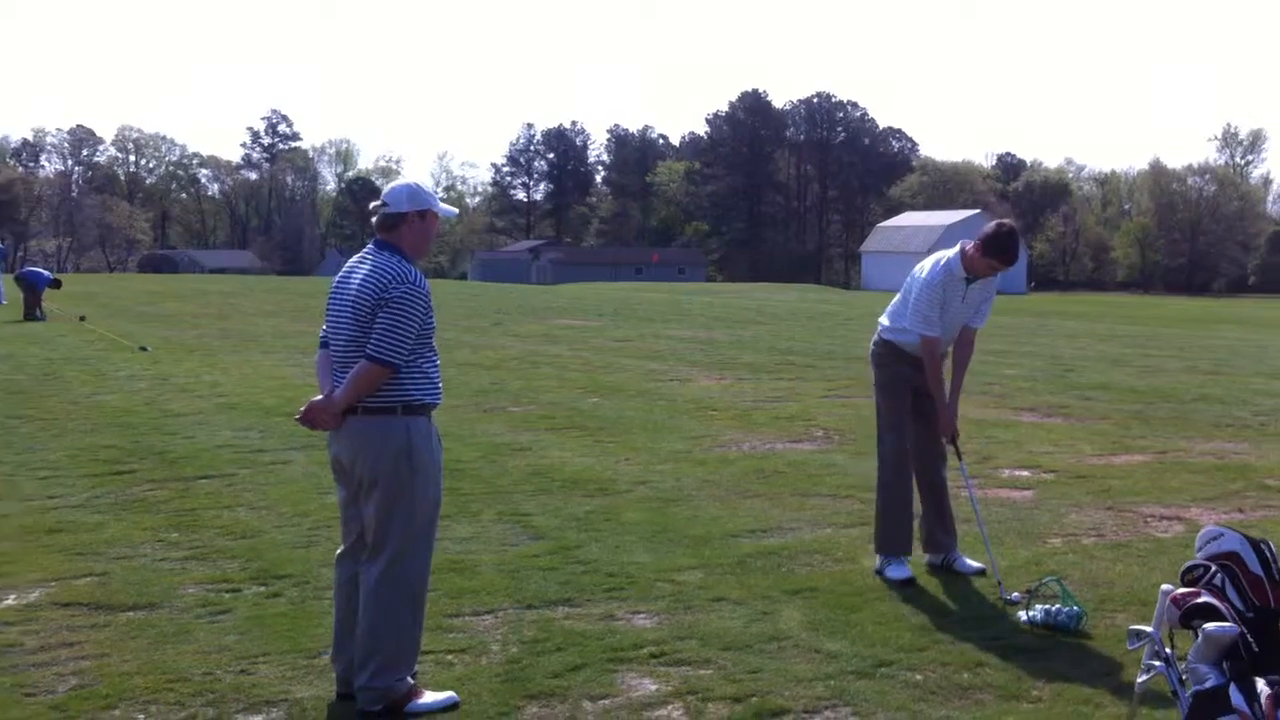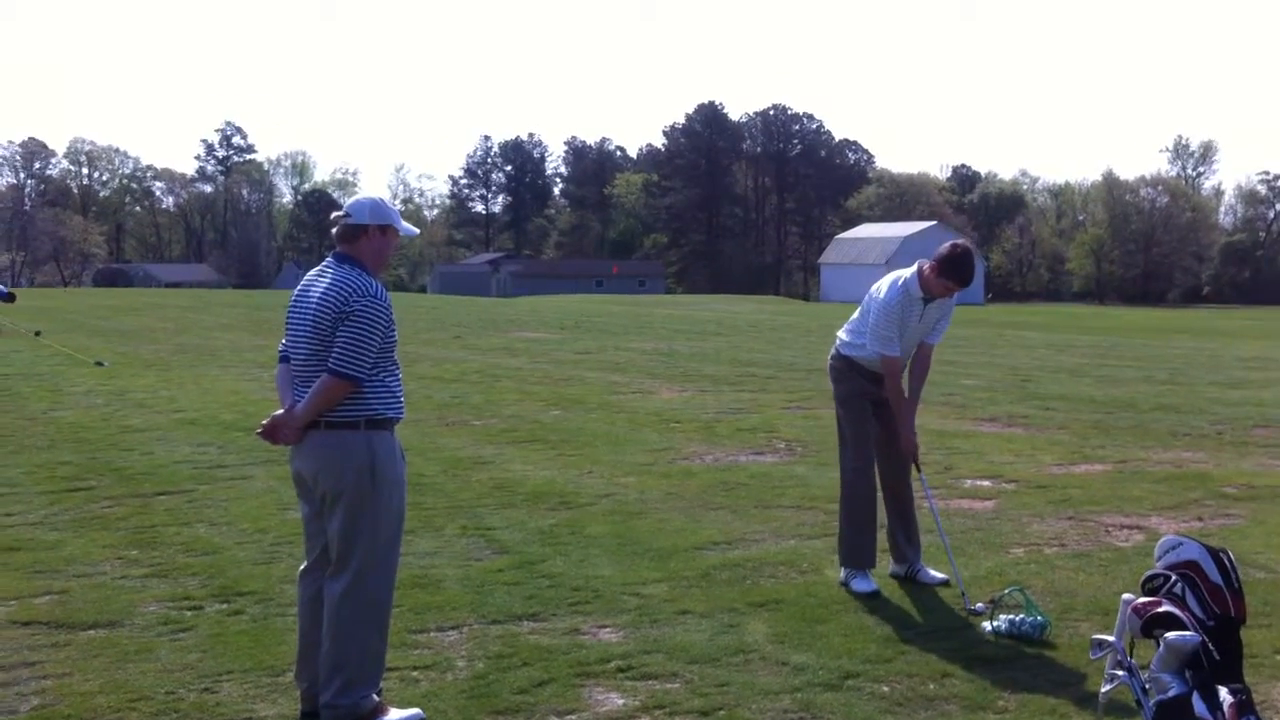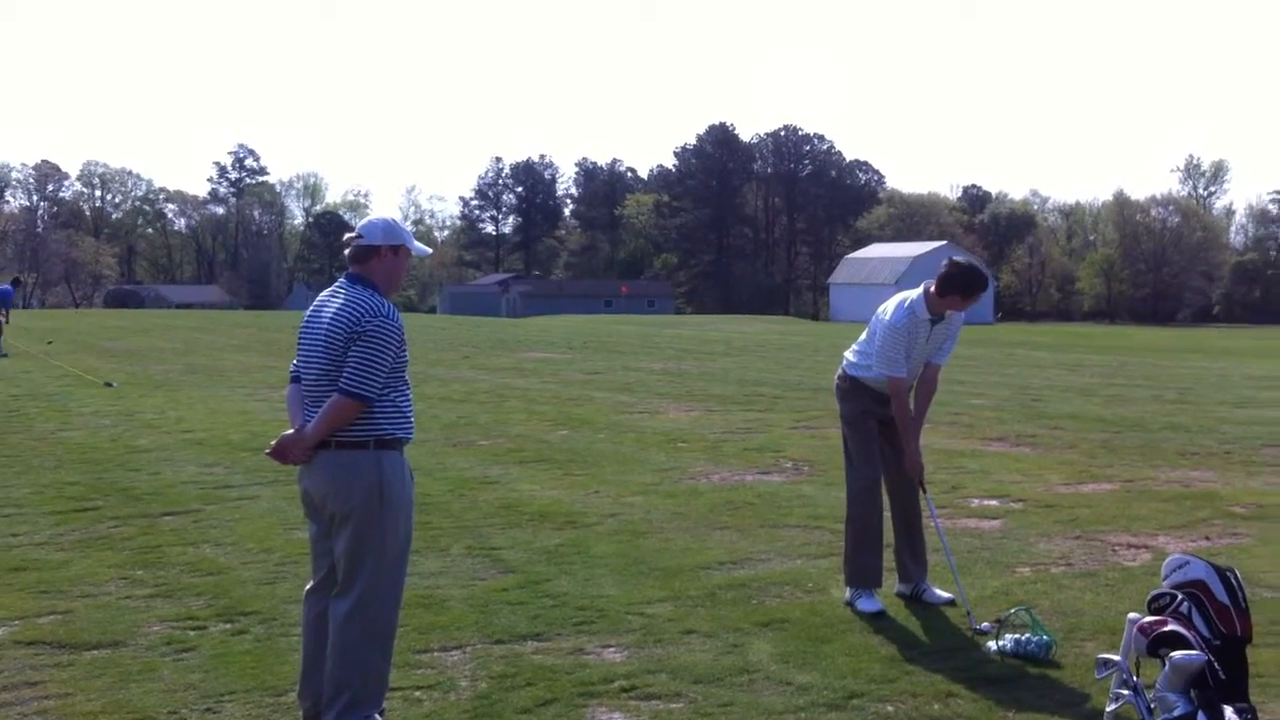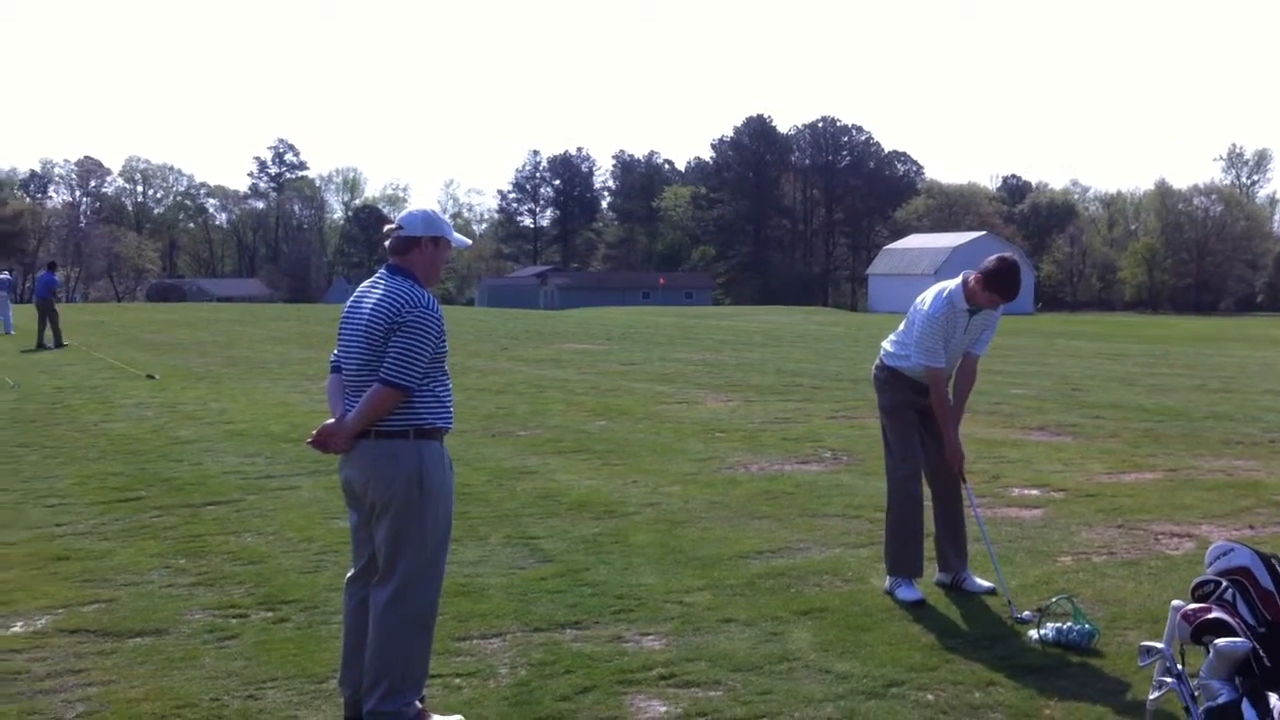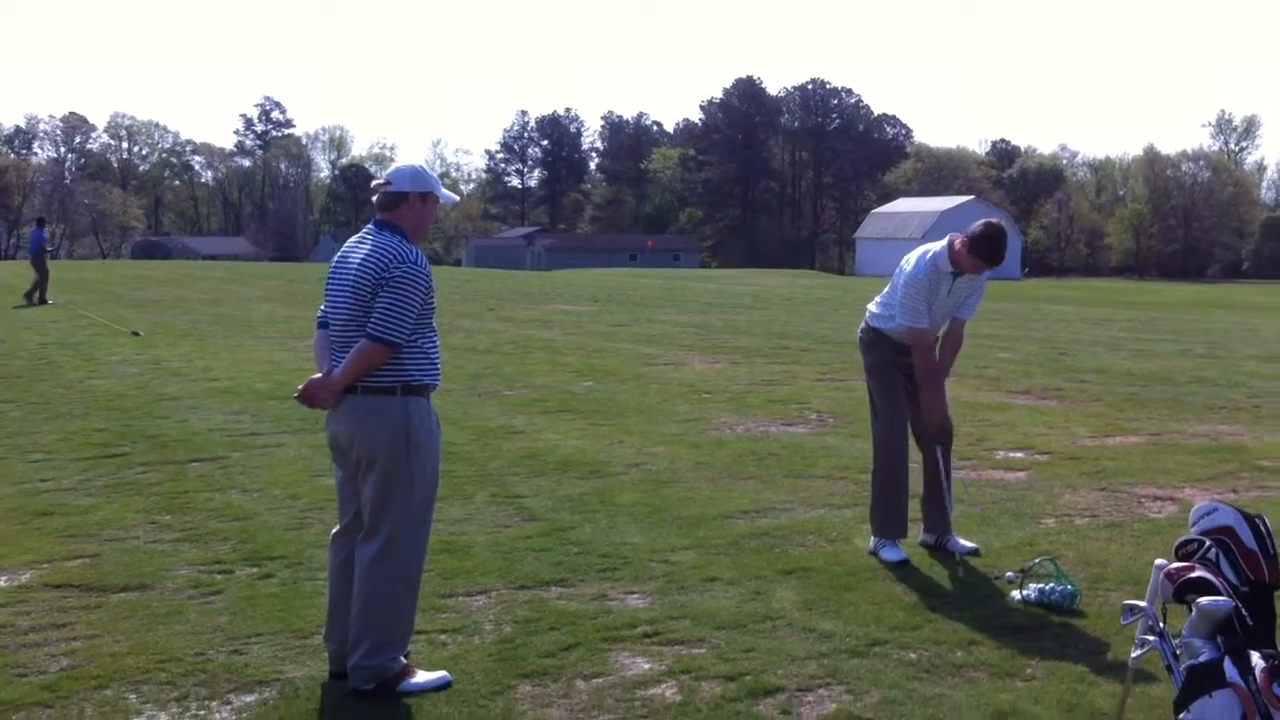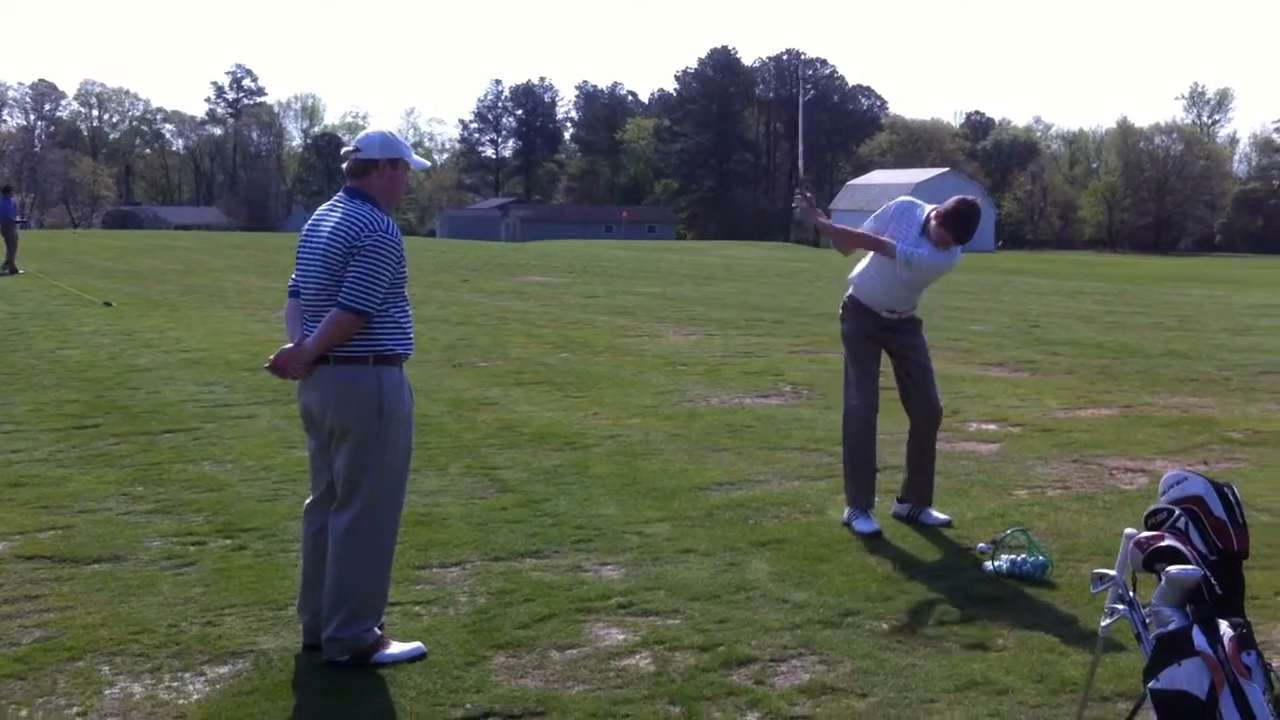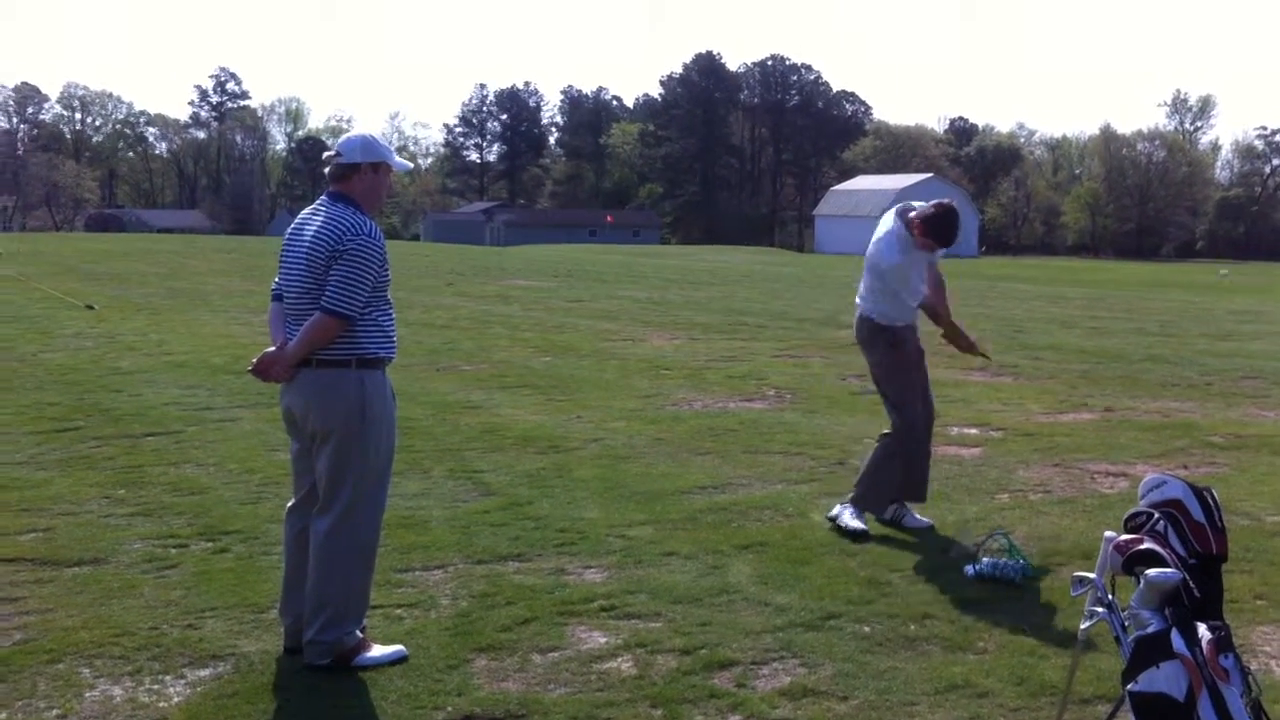
dt=0.5s
person 1, frame 1
left shoulder: (350, 270)
right shoulder: (406, 281)
left elbow: (328, 347)
right elbow: (380, 364)
left wrist: (330, 401)
right wrist: (334, 406)
left hip: (352, 432)
right hip: (397, 433)
left knee: (358, 553)
right knee: (397, 561)
left ankle: (353, 672)
person 1, frame 2
left shoulder: (308, 285)
right shoulder: (368, 294)
left elbow: (287, 361)
right elbow: (343, 378)
left wrist: (290, 415)
right wrist: (295, 421)
left hip: (313, 447)
right hip: (360, 447)
left knee: (320, 569)
right knee: (360, 577)
person 1, frame 3
left shoulder: (321, 304)
right shoulder: (380, 315)
left elbow: (298, 381)
right elbow: (352, 397)
left wrist: (300, 435)
right wrist: (305, 441)
left hip: (321, 467)
right hip: (368, 467)
left knee: (327, 589)
right knee: (366, 597)
person 1, frame 4
left shoulder: (362, 295)
right shoulder: (419, 305)
left elbow: (339, 370)
right elbow: (393, 386)
left wrist: (340, 424)
right wrist: (347, 430)
left hip: (363, 456)
right hip: (409, 456)
left knee: (367, 577)
right knee: (407, 585)
person 1, frame 5
left shoulder: (349, 250)
right shoulder: (407, 261)
left elbow: (326, 325)
right elbow: (380, 342)
left wrist: (328, 380)
right wrist: (332, 385)
left hip: (349, 412)
right hip: (394, 414)
left knee: (354, 533)
right knee: (392, 542)
left ankle: (345, 652)
right ankle: (376, 666)
person 1, frame 6
left shoulder: (320, 219)
right shoulder: (379, 229)
left elbow: (298, 296)
right elbow: (352, 312)
left wrist: (299, 350)
right wrist: (303, 356)
left hip: (321, 382)
right hip: (368, 383)
left knee: (326, 504)
right knee: (366, 511)
left ankle: (319, 623)
right ankle: (351, 638)
person 1, frame 7
left shoulder: (303, 222)
right shoulder: (361, 233)
left elbow: (280, 299)
right elbow: (334, 316)
left wrist: (282, 354)
right wrist: (286, 359)
left hip: (304, 385)
right hip: (350, 386)
left knee: (309, 507)
right knee: (348, 515)
left ankle: (301, 626)
right ankle: (333, 640)
person 2, frame 1
left shoulder: (988, 281)
right shoulder: (933, 275)
left elbow: (965, 340)
right elbow: (930, 349)
left wrist: (953, 401)
right wrist: (942, 410)
left hip: (926, 360)
right hip: (894, 356)
left knee: (932, 457)
right knee: (896, 453)
left ankle: (941, 549)
right ankle: (890, 553)
person 2, frame 2
left shoulder: (945, 298)
right shoulder: (890, 296)
left elbow: (922, 357)
right elbow: (892, 370)
left wrist: (910, 420)
right wrist: (904, 428)
left hip: (886, 374)
right hip: (852, 369)
left knee: (898, 467)
right knee: (859, 466)
left ankle: (906, 559)
right ankle: (854, 566)
person 2, frame 3
left shoulder: (953, 319)
right shoulder: (897, 319)
left elbow: (928, 378)
right elbow: (898, 392)
left wrist: (914, 441)
right wrist: (910, 450)
left hip: (893, 394)
right hip: (860, 391)
left knee: (906, 487)
right knee: (865, 487)
left ankle: (912, 579)
right ankle: (860, 586)
person 2, frame 4
left shoulder: (990, 310)
right shoulder: (935, 308)
left elbow: (967, 368)
right elbow: (937, 382)
left wrist: (953, 430)
right wrist: (950, 440)
left hip: (932, 384)
right hip: (897, 380)
left knee: (947, 474)
right knee: (906, 475)
left ankle: (952, 568)
right ankle: (900, 575)
person 2, frame 5
left shoulder: (977, 276)
right shoulder: (922, 267)
left elbow: (954, 334)
right elbow: (916, 340)
left wrist: (936, 394)
right wrist: (926, 401)
left hip: (924, 347)
right hip: (883, 342)
left knee: (939, 434)
right knee: (892, 436)
left ankle: (936, 529)
right ankle: (884, 535)
person 2, frame 6
left shoulder: (947, 256)
right shoulder: (903, 208)
left elbow: (875, 245)
right elbow: (851, 246)
left wrist: (819, 221)
right wrist: (818, 219)
left hip: (903, 323)
right hip: (862, 314)
left knee: (928, 410)
right knee: (861, 410)
left ankle: (912, 501)
right ankle: (857, 506)
person 2, frame 7
left shoulder: (912, 210)
right shoulder: (892, 258)
left elbow: (931, 275)
right elbow: (927, 304)
left wrist: (950, 325)
right wrist: (957, 335)
left hip: (898, 326)
right hip: (882, 332)
left knee: (921, 415)
right knee: (908, 420)
left ankle: (892, 502)
right ankle: (853, 504)
